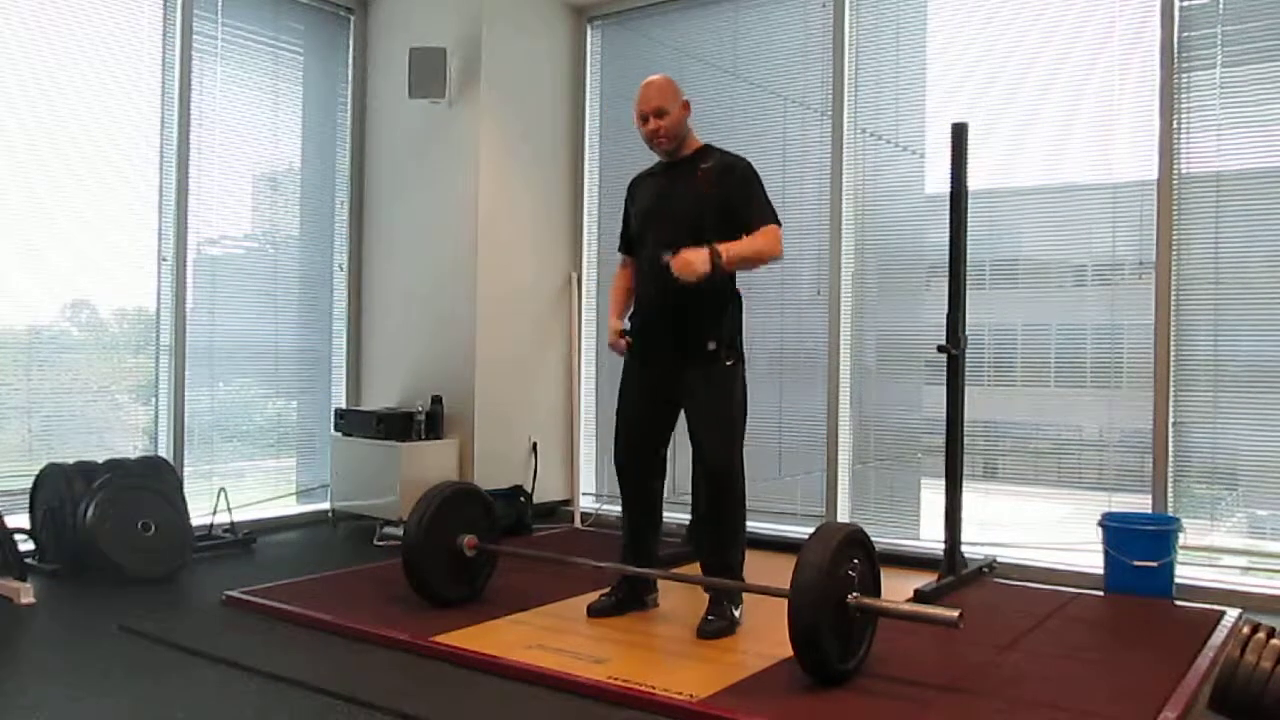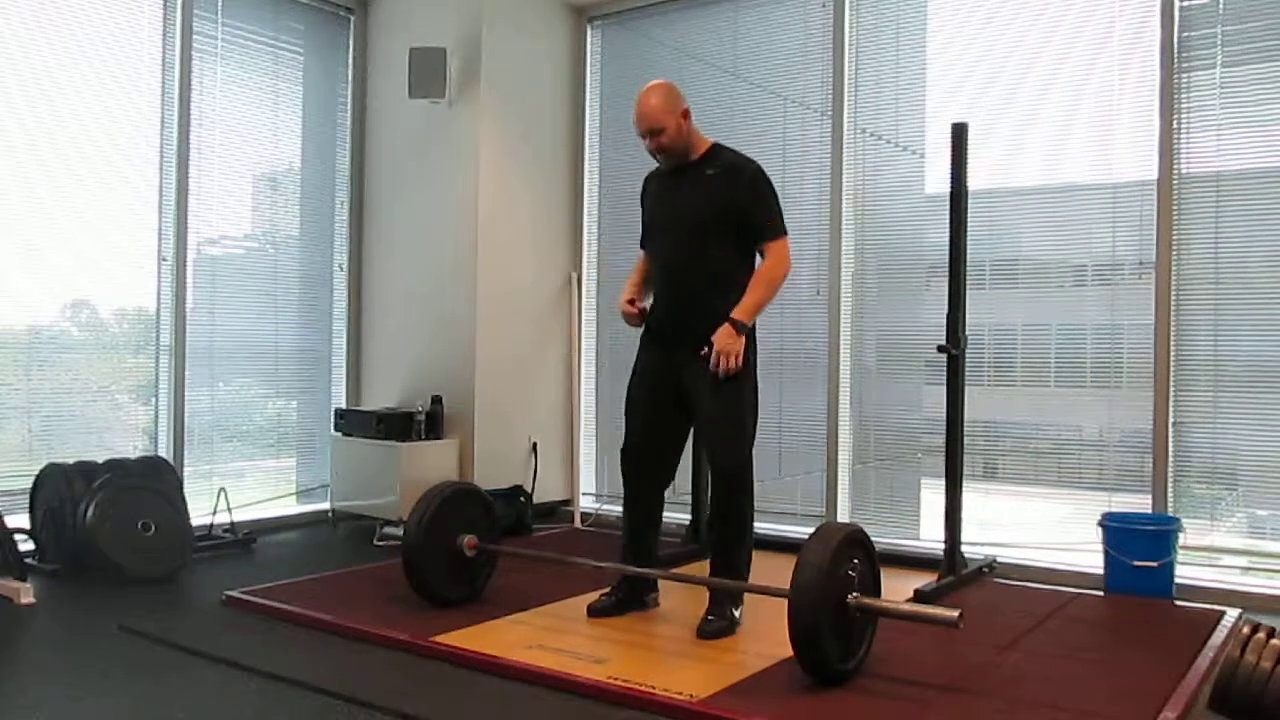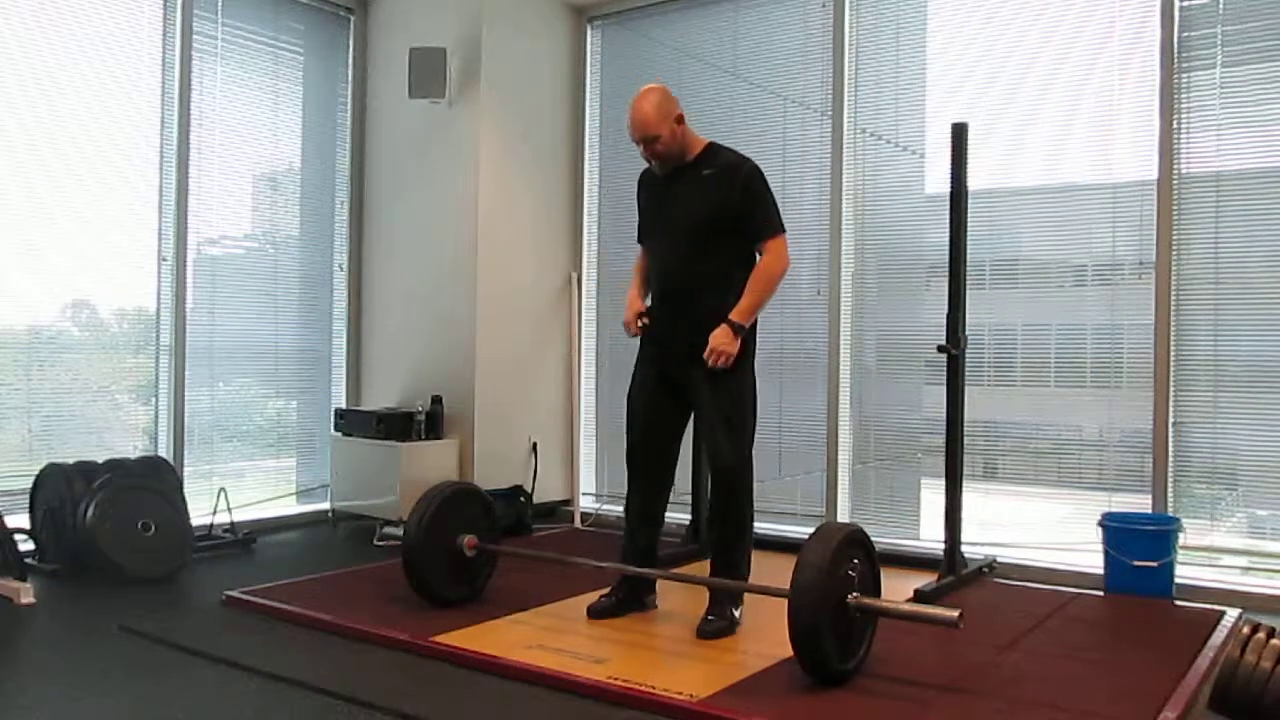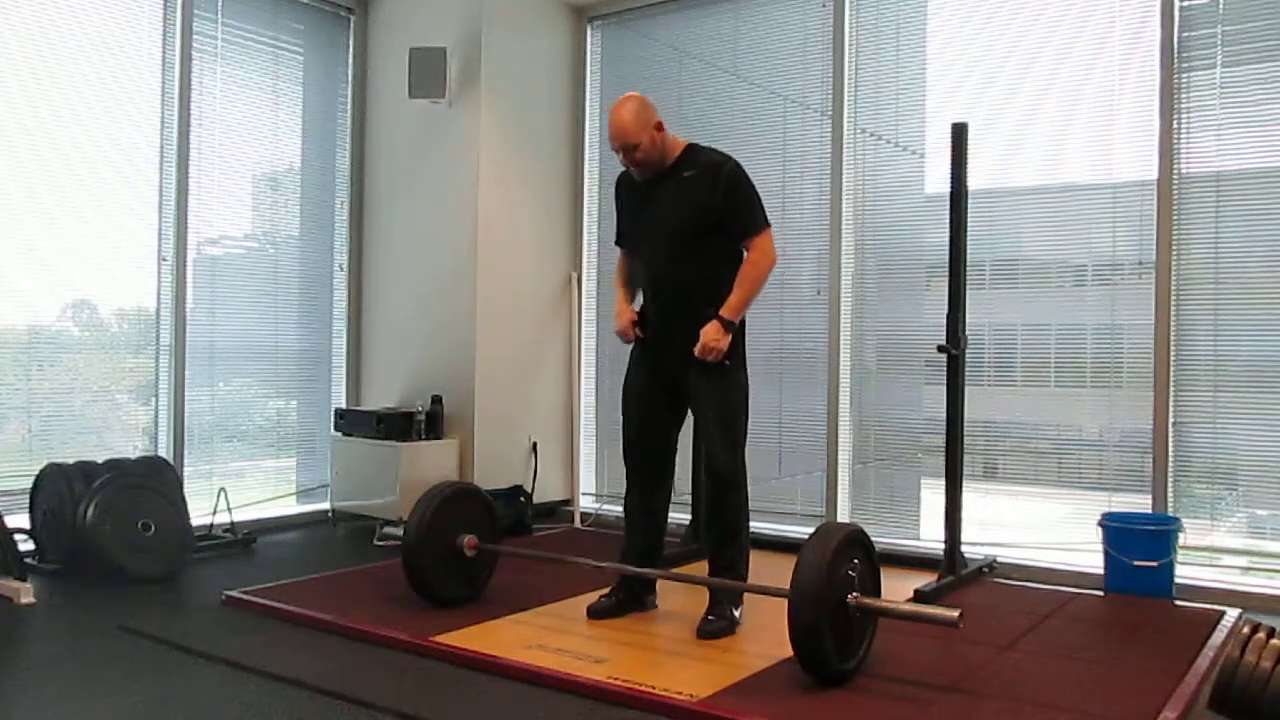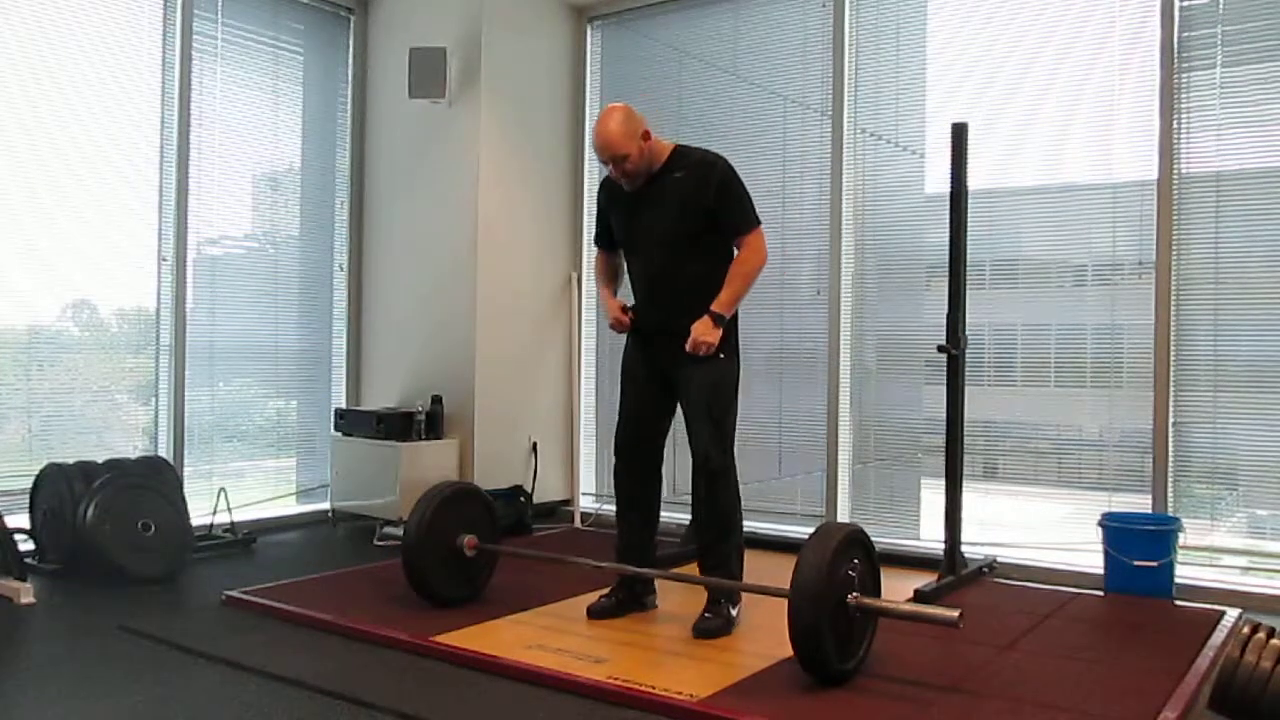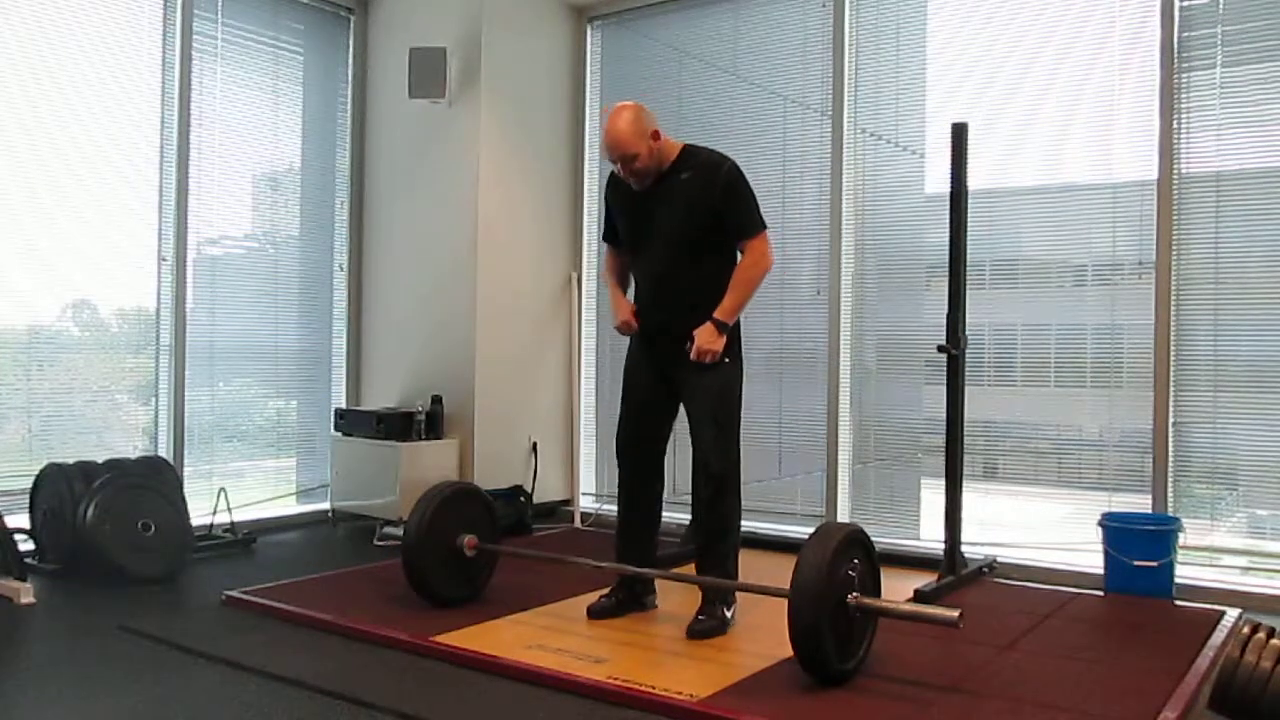
dt=0.2s
person 1, frame 1
left shoulder: (729, 170)
right shoulder: (641, 186)
left elbow: (770, 243)
left wrist: (712, 255)
right wrist: (616, 317)
left hip: (709, 347)
right hip: (647, 349)
left knee: (717, 467)
right knee: (635, 462)
left ankle: (724, 592)
right ankle: (637, 580)
person 1, frame 2
left shoulder: (739, 174)
right shoulder: (654, 184)
left elbow: (777, 257)
left wrist: (737, 323)
right wrist: (631, 292)
left hip: (718, 349)
right hip: (660, 346)
left knee: (728, 468)
right knee: (640, 460)
left ankle: (727, 593)
right ankle: (637, 579)
person 1, frame 3
left shoulder: (736, 174)
right shoulder: (649, 182)
left elbow: (775, 255)
left wrist: (735, 324)
right wrist: (636, 294)
left hip: (718, 349)
right hip: (660, 346)
left knee: (728, 468)
right knee: (645, 461)
left ankle: (727, 594)
right ankle: (636, 581)
person 1, frame 4
left shoulder: (718, 173)
right shoulder: (628, 186)
left elbow: (762, 251)
left wrist: (724, 321)
right wrist: (623, 303)
left hip: (710, 346)
right hip: (652, 347)
left knee: (721, 467)
right knee: (643, 462)
left ankle: (727, 594)
right ankle: (636, 581)
person 1, frame 5
left shoulder: (708, 172)
right shoulder: (612, 190)
left elbow: (753, 248)
right elbow: (607, 254)
left wrist: (716, 316)
right wrist: (609, 297)
left hip: (704, 341)
right hip: (645, 342)
left knee: (711, 462)
right knee: (633, 459)
left ankle: (724, 593)
right ankle: (635, 581)
person 1, frame 6
left shoulder: (715, 174)
right shoulder: (619, 186)
left elbow: (758, 253)
left wrist: (719, 323)
right wrist: (618, 298)
left hip: (707, 344)
right hip: (648, 344)
left knee: (714, 466)
right knee: (635, 460)
left ankle: (719, 594)
right ankle: (634, 582)
